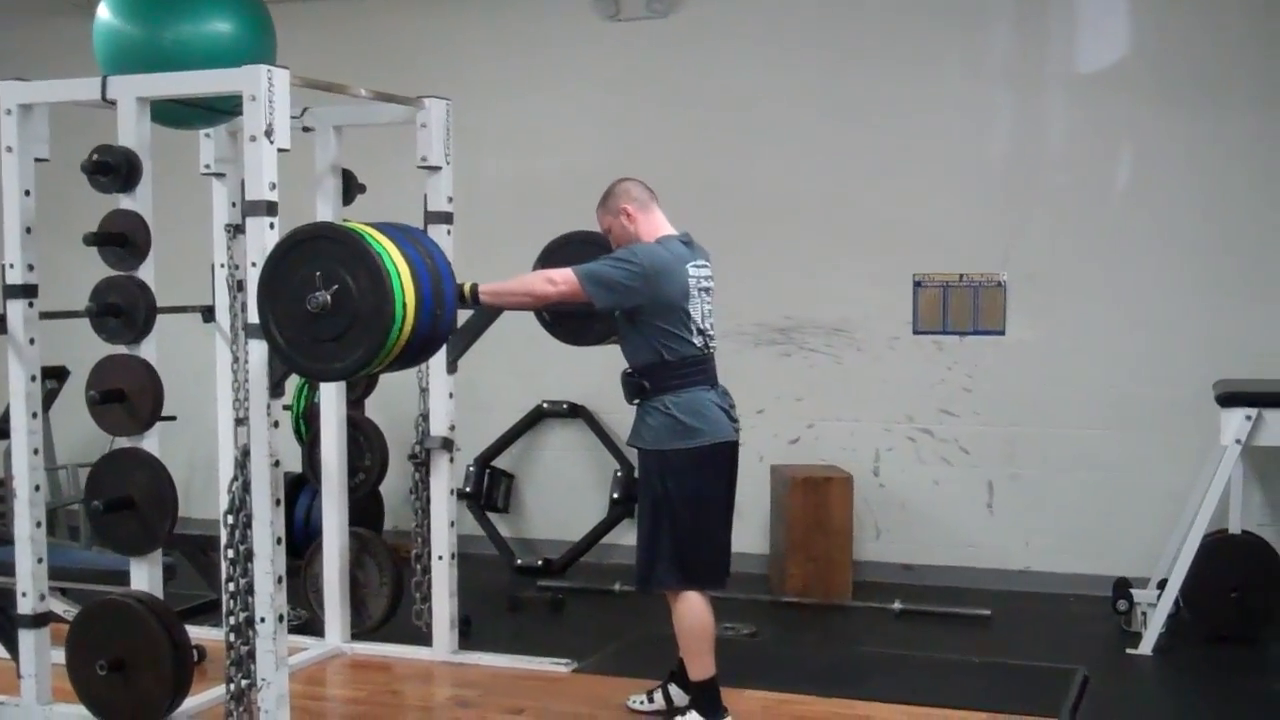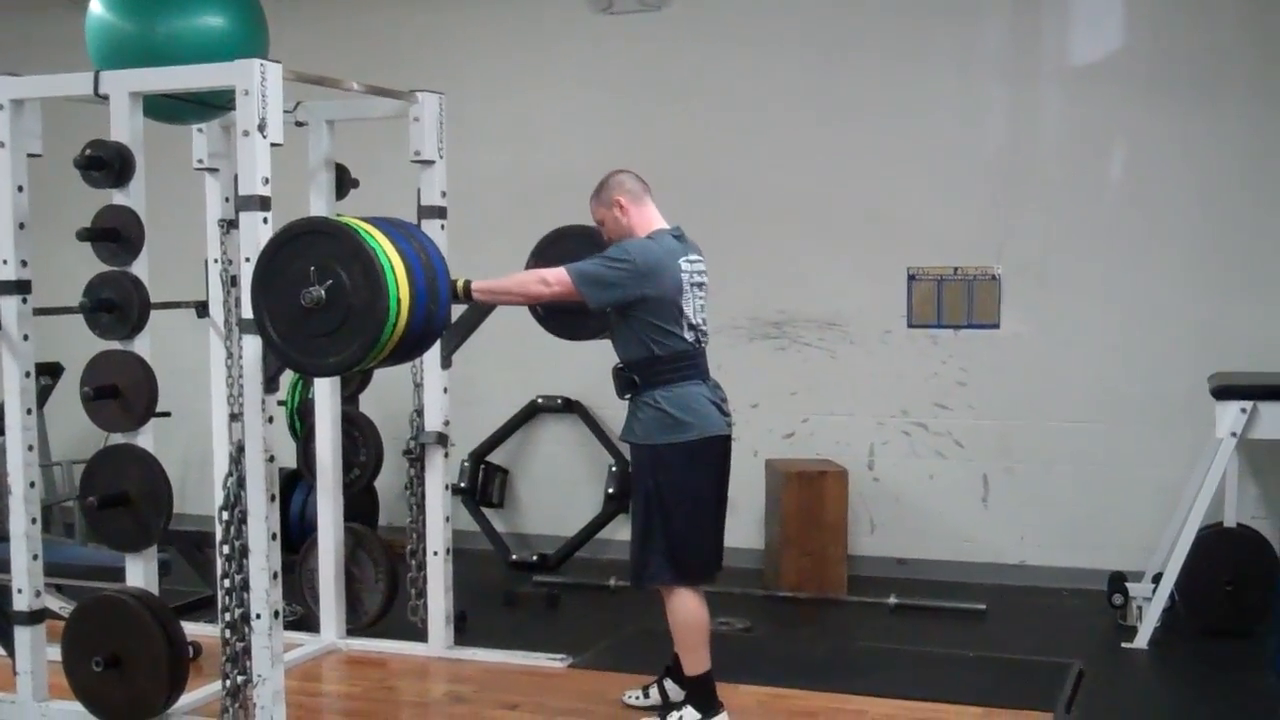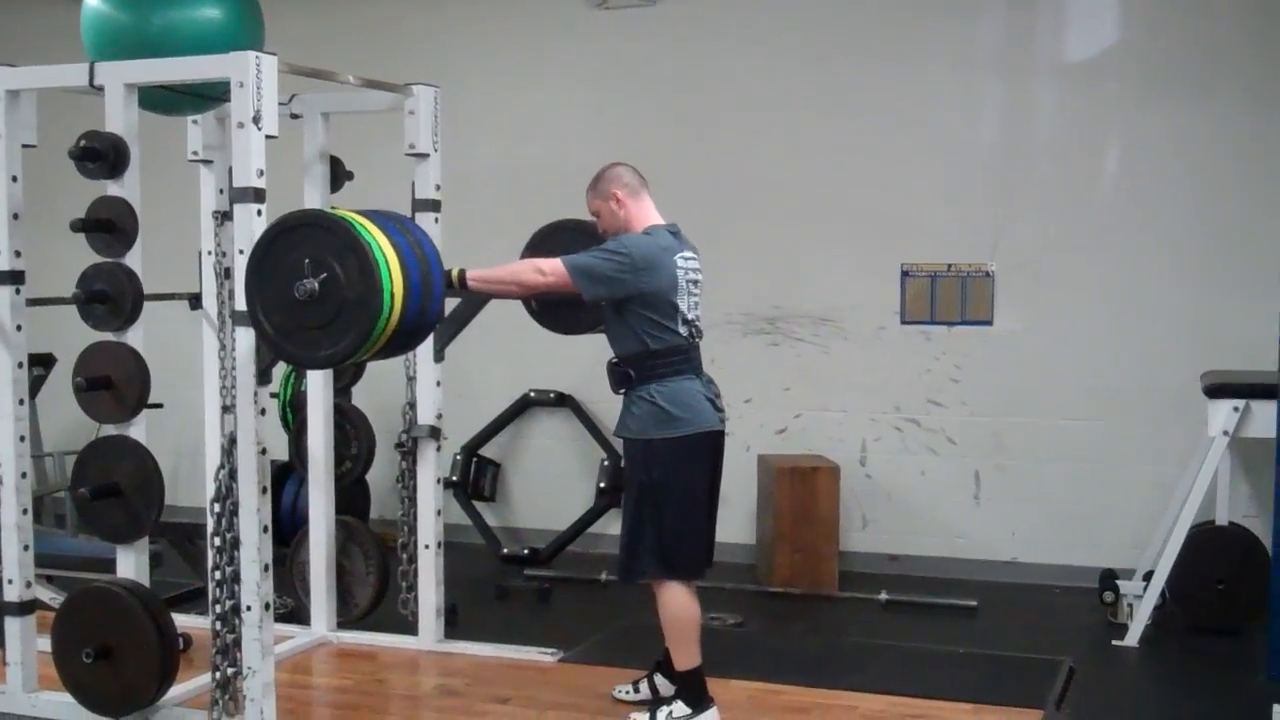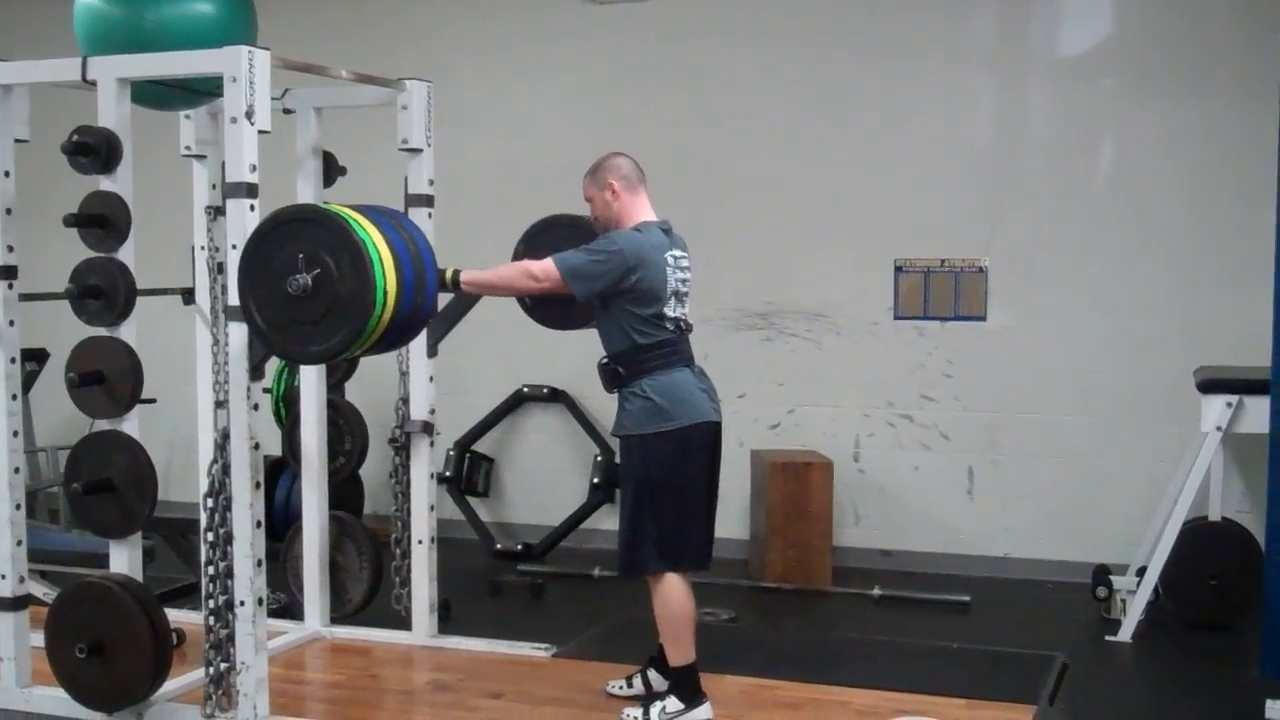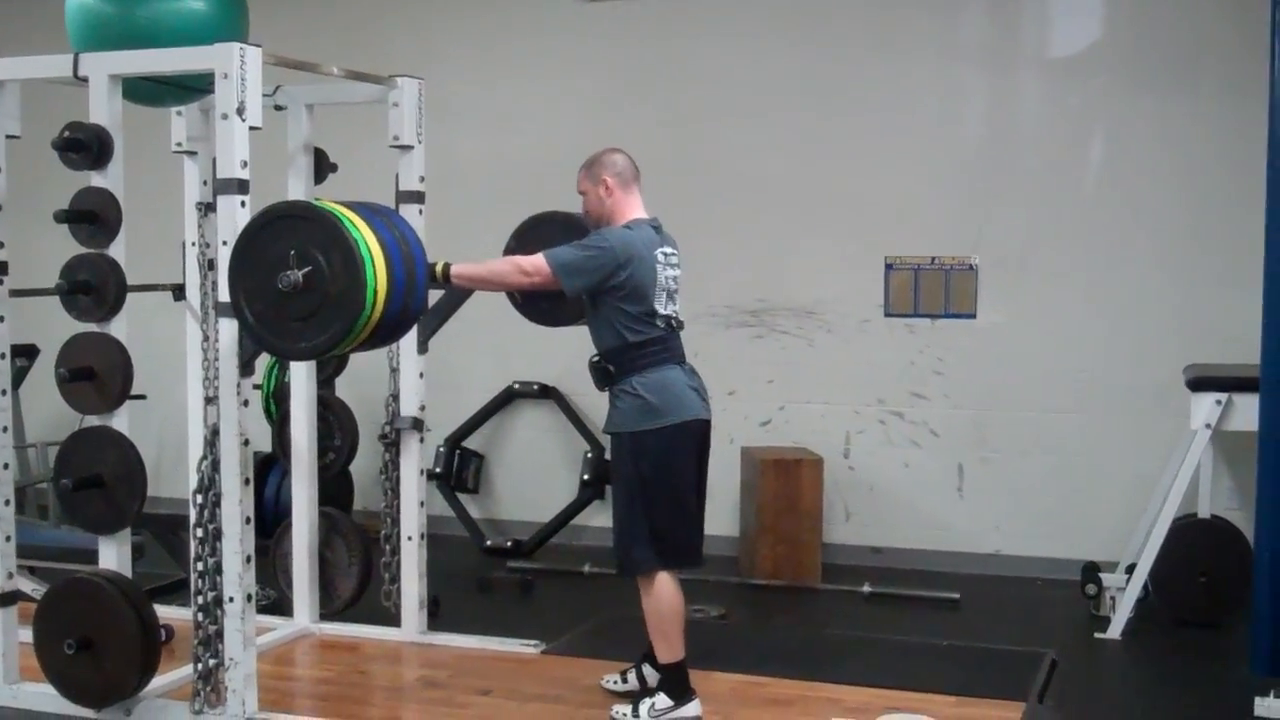
dt=0.2s
person 1, frame 1
left shoulder: (647, 261)
right shoulder: (688, 256)
left elbow: (553, 286)
left wrist: (470, 292)
left hip: (679, 430)
right hip: (703, 424)
left knee: (682, 575)
right knee: (685, 570)
person 1, frame 2
left shoulder: (639, 257)
right shoulder: (680, 250)
left elbow: (547, 285)
left wrist: (465, 289)
left hip: (672, 425)
right hip: (695, 419)
left knee: (675, 571)
right knee: (678, 566)
person 1, frame 3
left shoulder: (636, 252)
right shoulder: (676, 247)
left elbow: (542, 276)
left wrist: (458, 278)
left hip: (666, 420)
right hip: (688, 414)
left knee: (666, 565)
right knee: (669, 560)
right ankle: (672, 673)
person 1, frame 4
left shoulder: (625, 249)
right shoulder: (666, 244)
left elbow: (535, 277)
left wrist: (453, 279)
left hip: (661, 415)
right hip: (683, 409)
left knee: (664, 559)
right knee: (666, 554)
right ankle: (665, 667)
person 1, frame 5
left shoulder: (615, 246)
right shoulder: (656, 241)
left elbow: (526, 272)
left wrist: (443, 272)
left hip: (651, 412)
right hip: (674, 405)
left knee: (654, 557)
right knee: (655, 552)
right ankle: (657, 665)
